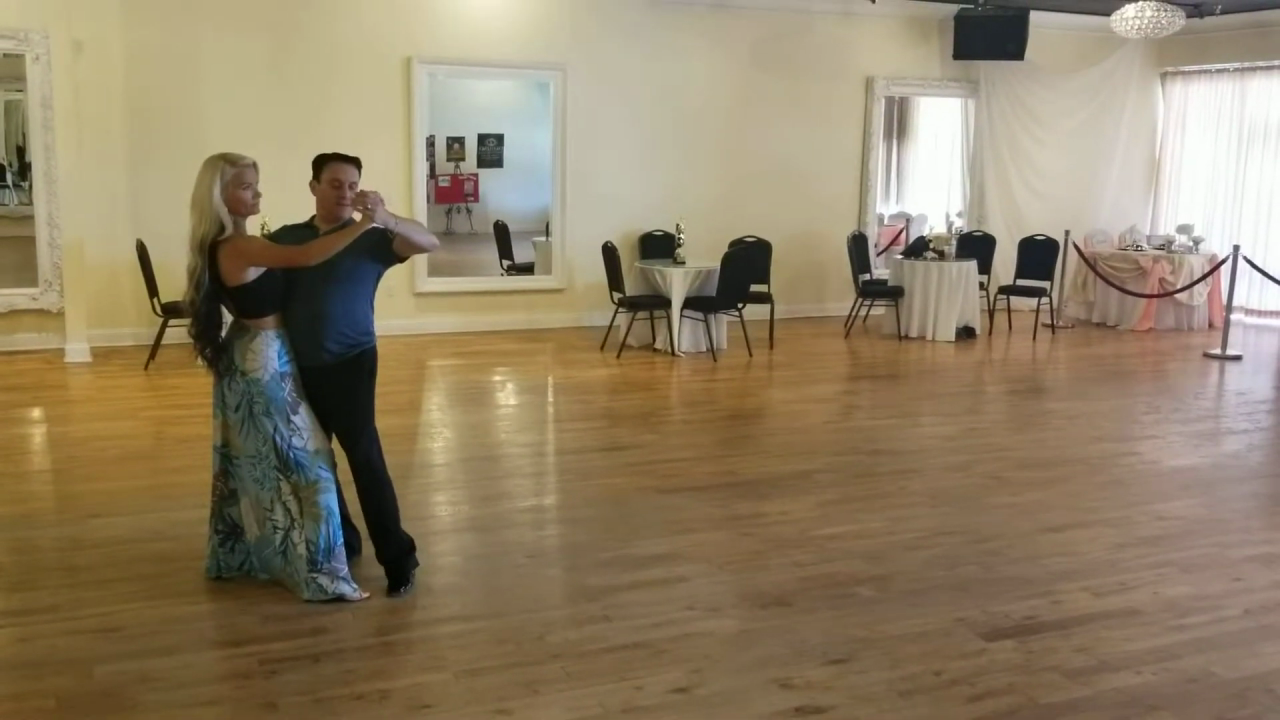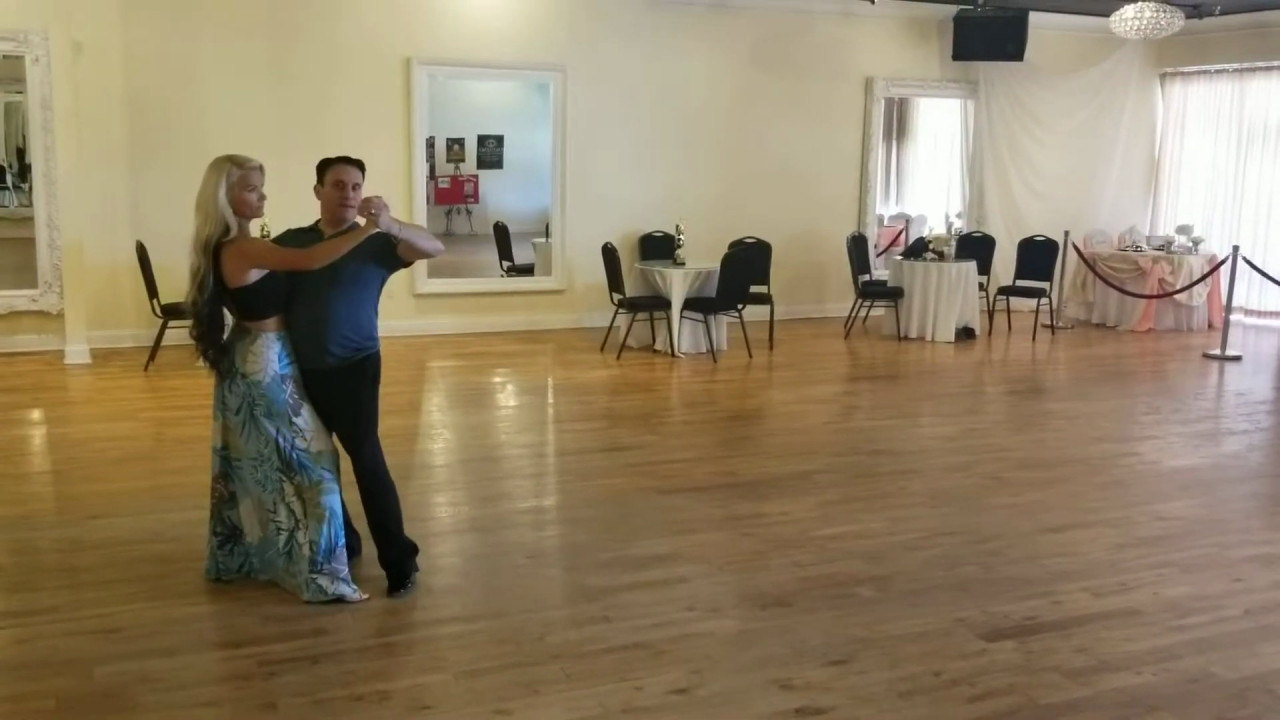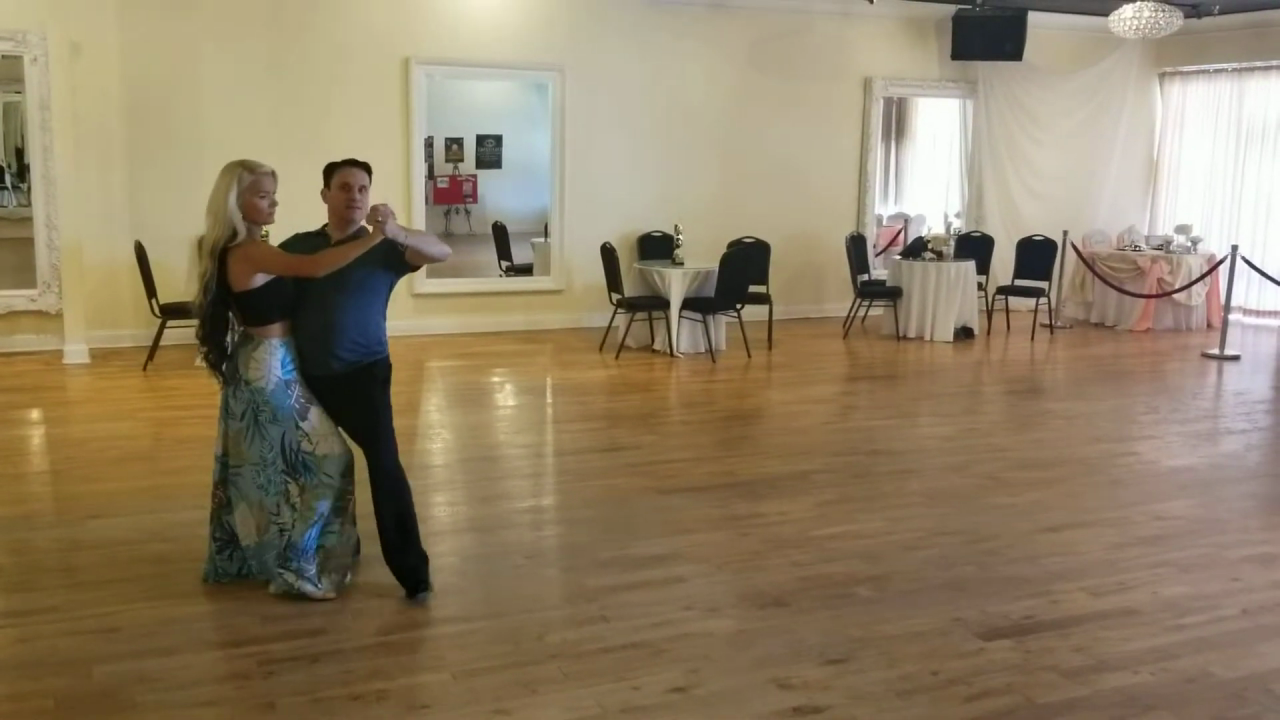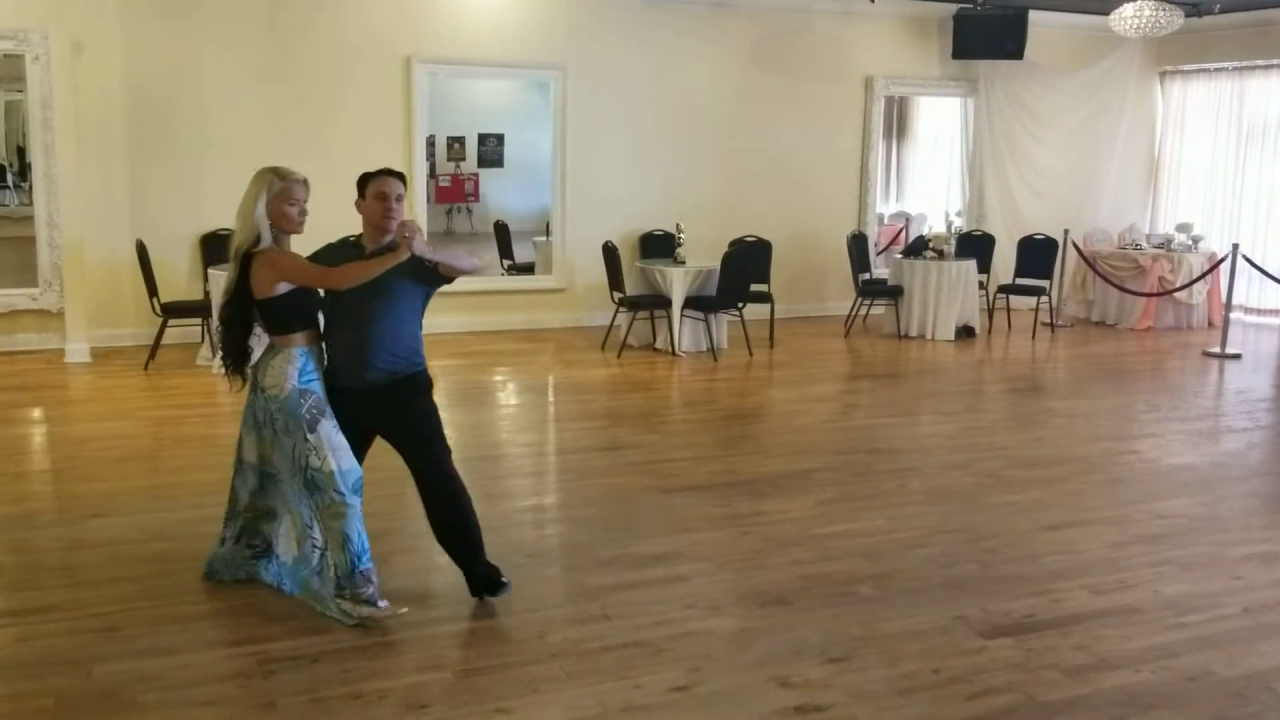
dt=0.3s
person 1, frame 1
left shoulder: (223, 246)
right shoulder: (240, 247)
right elbow: (306, 257)
right wrist: (363, 224)
left hip: (246, 358)
right hip: (264, 361)
left knee: (251, 464)
right knee: (307, 464)
left ankle: (237, 556)
right ankle: (320, 573)
person 1, frame 2
left shoulder: (226, 247)
right shoulder: (243, 249)
right elbow: (310, 260)
right wrist: (368, 229)
left hip: (245, 361)
right hip: (265, 363)
left knee: (250, 466)
right knee: (310, 464)
left ankle: (237, 558)
right ankle: (320, 574)
person 1, frame 3
left shoulder: (238, 252)
right shoulder: (250, 254)
right elbow: (314, 267)
right wrist: (374, 237)
left hip: (252, 366)
right hip: (270, 370)
left knee: (251, 470)
right knee: (327, 460)
left ankle: (235, 558)
right ankle: (293, 568)
person 1, frame 4
left shoulder: (270, 259)
right shoulder: (273, 260)
right elbow: (338, 280)
right wrist: (401, 254)
left hip: (287, 375)
right hip: (292, 379)
left knee: (271, 480)
right knee: (336, 479)
left ankle: (241, 560)
right ankle: (354, 592)
person 2, frame 1
left shoulder: (370, 239)
right shoulder: (285, 238)
left elbow: (428, 242)
left wrist: (385, 217)
left hip: (349, 365)
right hip: (298, 369)
left knee: (365, 459)
left ankle: (398, 558)
right ankle: (340, 541)
person 2, frame 2
left shoulder: (374, 244)
right shoulder: (290, 242)
left elbow: (433, 247)
left wrist: (389, 224)
left hip: (353, 370)
right hip: (300, 373)
left knee: (367, 462)
left ankle: (398, 560)
person 2, frame 3
left shoulder: (383, 249)
right shoulder: (296, 246)
left elbow: (441, 251)
left wrist: (396, 232)
left hip: (363, 374)
right hip: (307, 377)
left knee: (384, 465)
left ankle: (412, 567)
person 2, frame 4
left shoulder: (415, 260)
right shoulder: (330, 256)
left elbow: (473, 264)
left wrist: (426, 250)
left hip: (403, 387)
right hip: (343, 389)
left knee: (438, 474)
left ankle: (479, 570)
